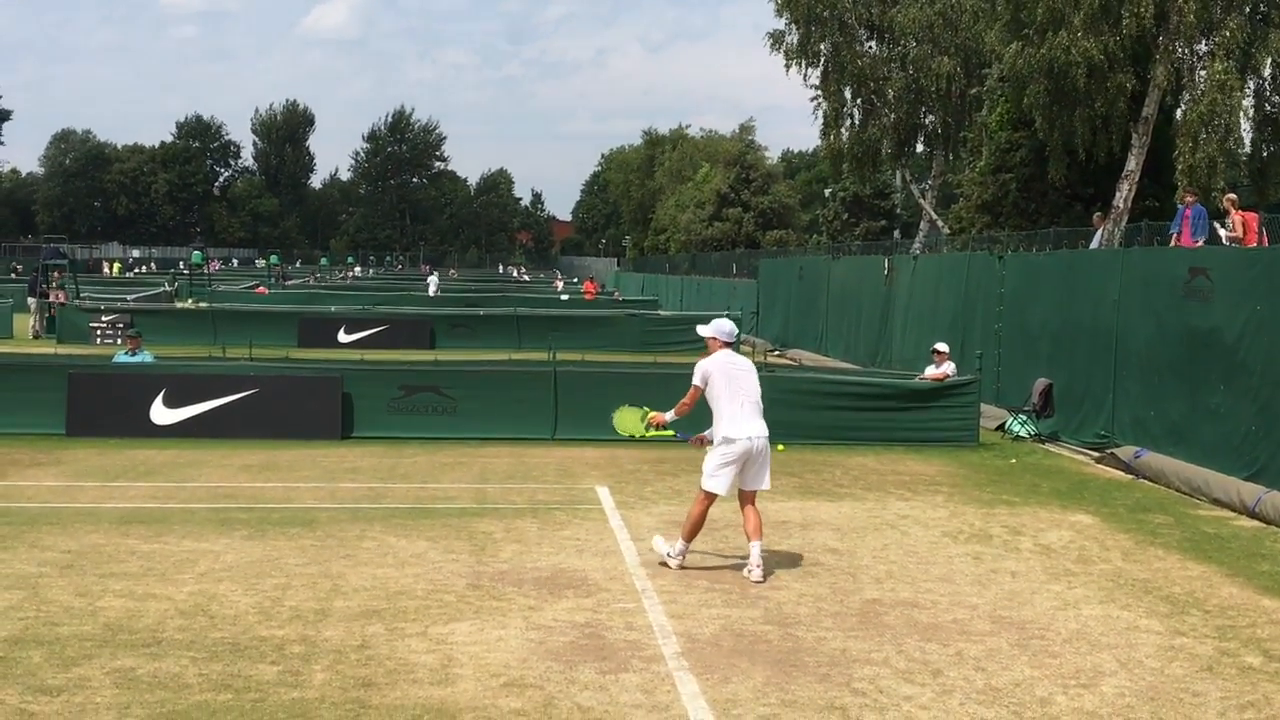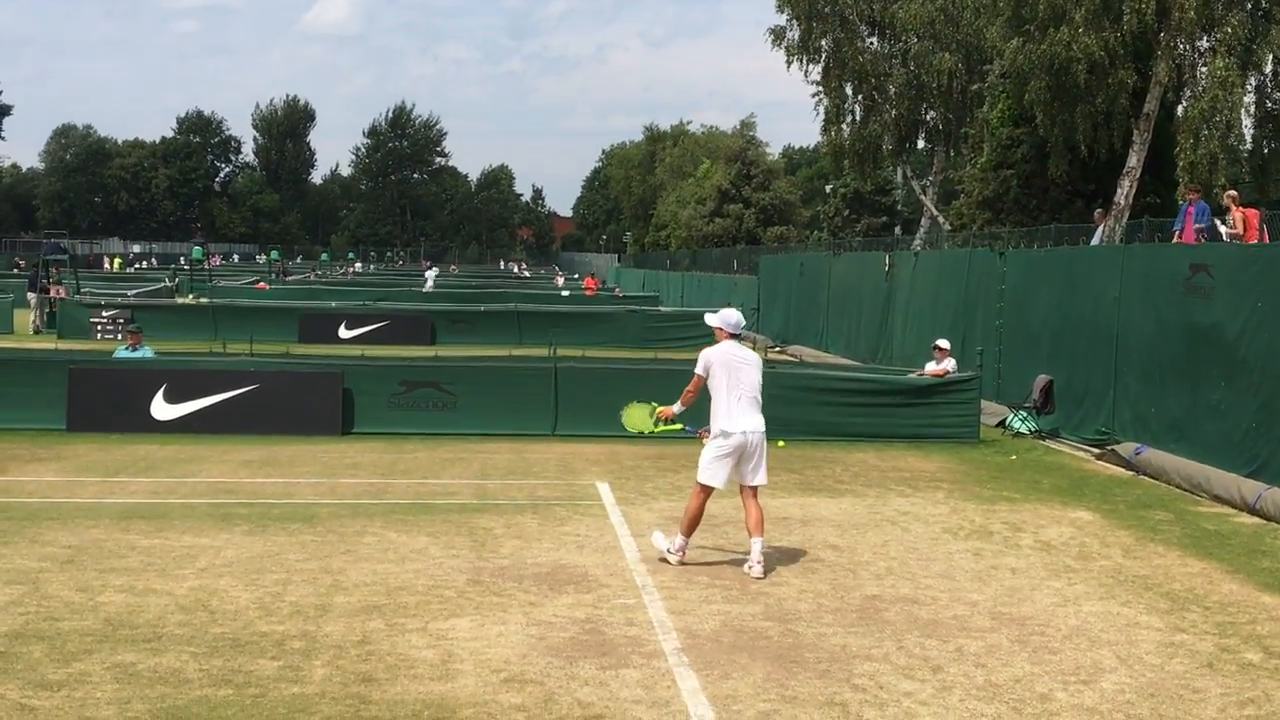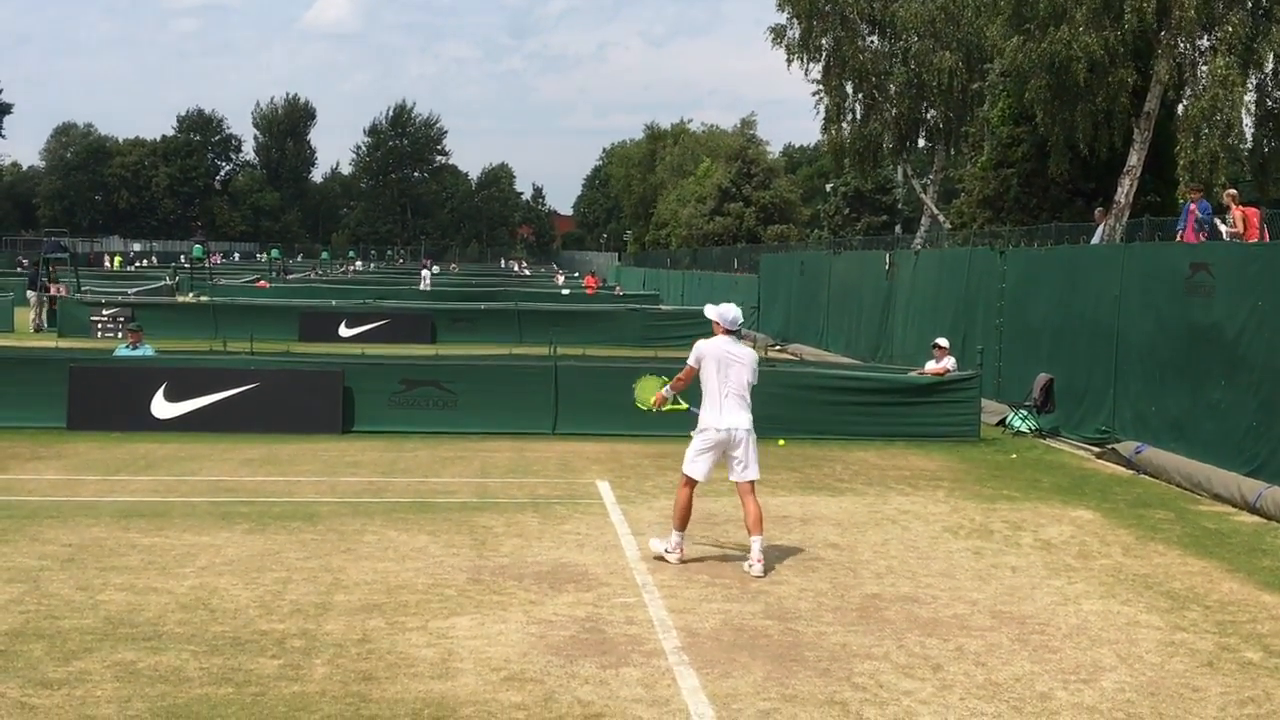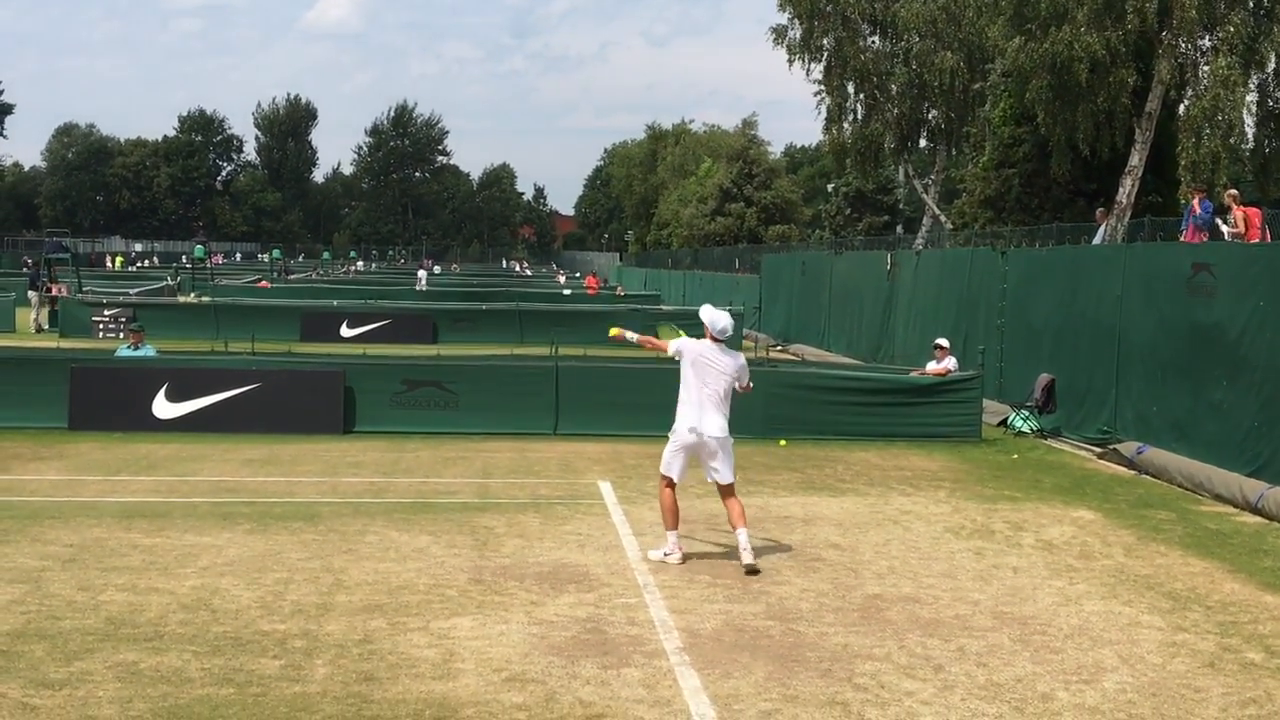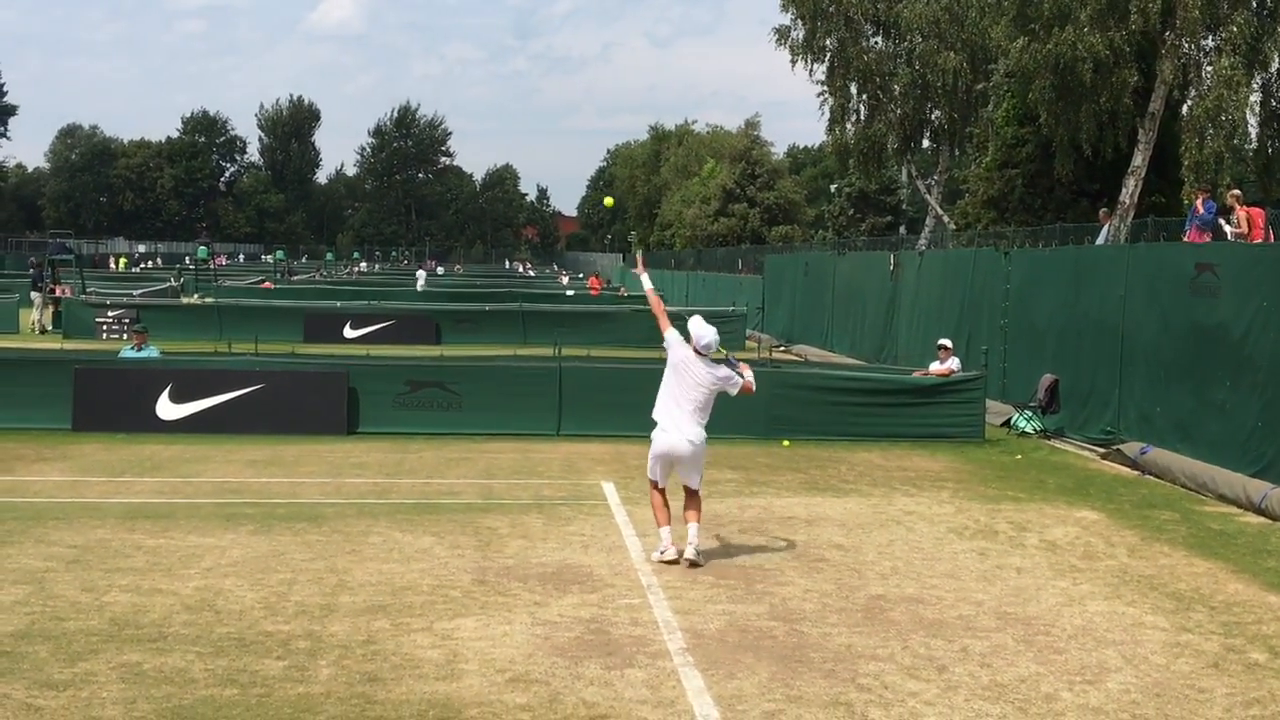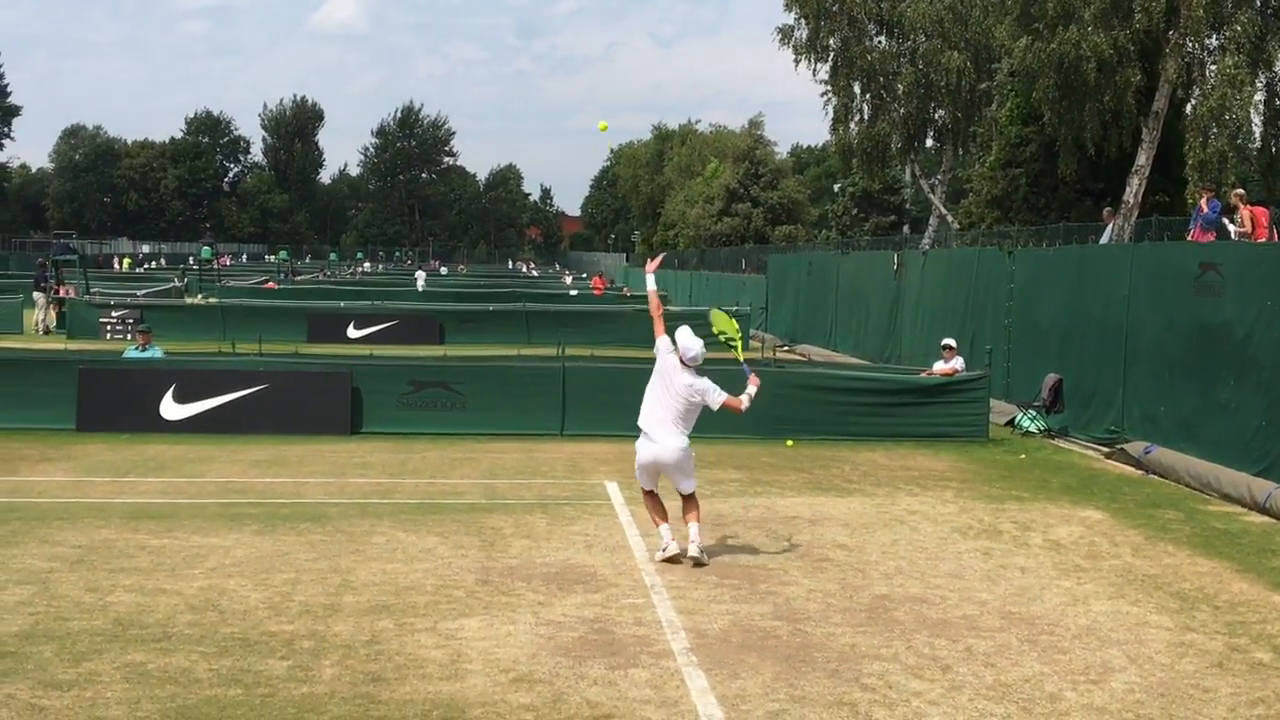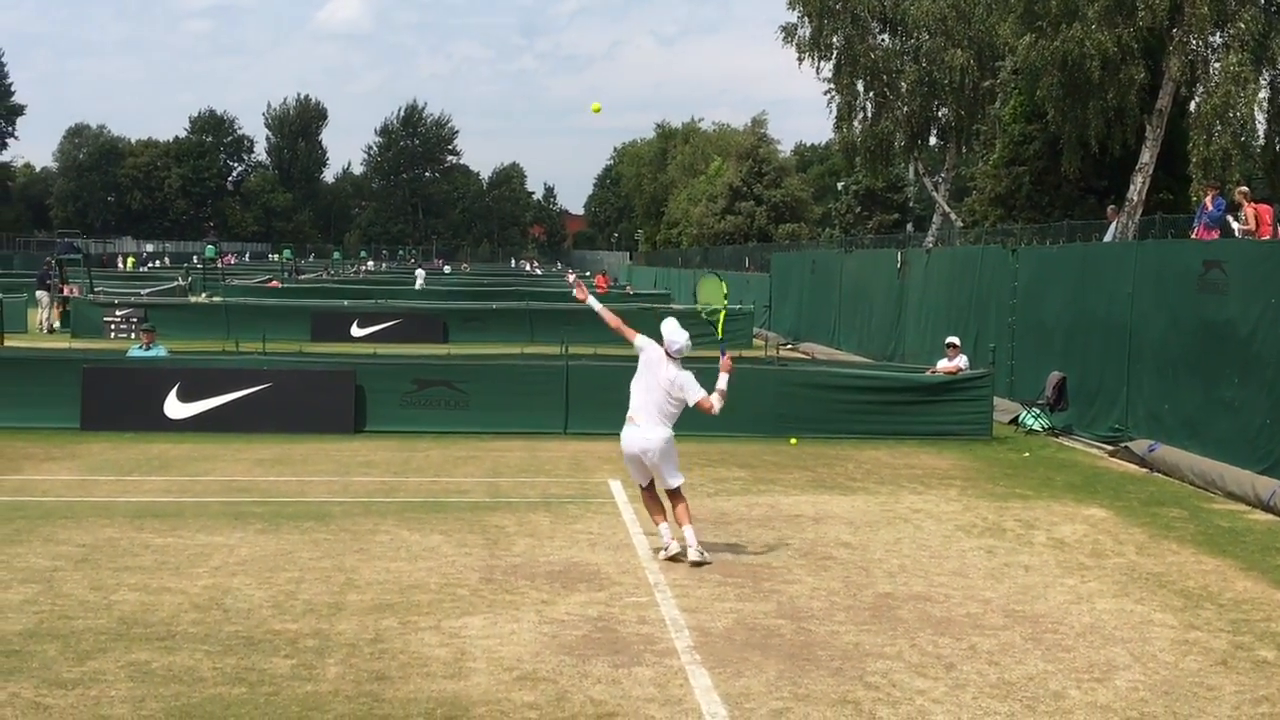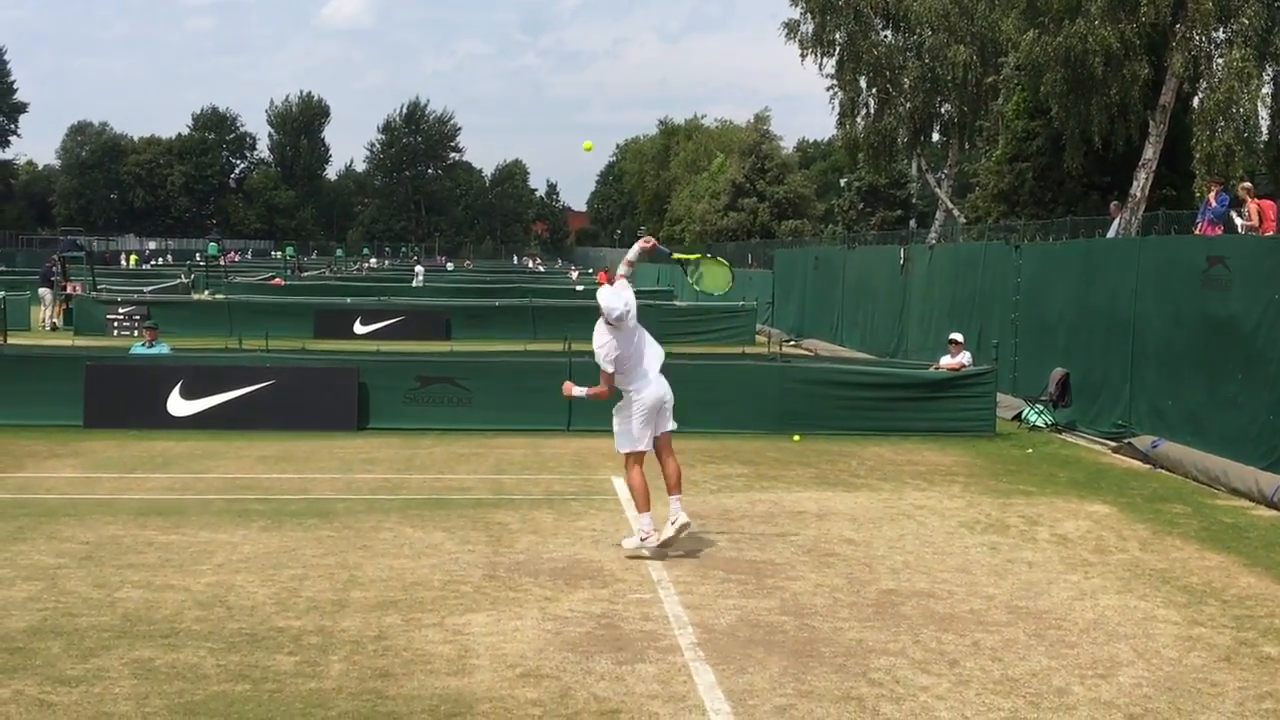
dt=0.2s
person 1, frame 1
left shoulder: (706, 364)
right shoulder: (748, 365)
left elbow: (688, 404)
left wrist: (666, 417)
right wrist: (710, 435)
left hip: (732, 441)
right hip: (759, 437)
left knee: (704, 499)
right knee: (748, 502)
left ankle: (677, 554)
right ankle: (755, 563)
person 1, frame 2
left shoulder: (710, 354)
right shoulder: (755, 358)
left elbow: (692, 392)
left wrist: (673, 409)
left hip: (727, 434)
right hip: (755, 431)
left knee: (701, 492)
right knee: (750, 497)
left ankle: (677, 549)
right ankle: (756, 559)
person 1, frame 3
left shoulder: (705, 347)
right shoulder: (750, 354)
left elbow: (683, 379)
left wrist: (665, 393)
left hip: (712, 429)
right hip: (742, 429)
left knee: (686, 485)
right knee: (748, 493)
left ankle: (675, 547)
right ankle: (757, 557)
person 1, frame 4
left shoulder: (690, 346)
right shoulder: (738, 360)
left elbow: (655, 344)
right elbow: (746, 387)
left wrist: (628, 335)
left hip: (688, 431)
right hip: (717, 436)
left knee: (666, 485)
right knee: (729, 494)
left ankle: (673, 549)
right ankle: (746, 550)
person 1, frame 5
left shoulder: (677, 351)
right shoulder: (719, 374)
left elbow: (658, 311)
right elbow: (750, 387)
left wrist: (644, 276)
right wrist: (747, 372)
left hip: (664, 439)
right hip: (692, 443)
left knee: (656, 488)
right knee: (692, 493)
left ankle: (667, 545)
right ankle: (692, 544)
person 1, frame 6
left shoulder: (666, 359)
right shoulder: (702, 386)
left elbow: (657, 315)
right elbow: (739, 406)
left wrist: (650, 276)
right wrist: (753, 387)
left hip: (647, 447)
right hip: (675, 450)
left knee: (649, 492)
right knee: (689, 497)
left ankle: (668, 543)
right ankle: (695, 543)
person 1, frame 7
left shoulder: (649, 348)
right shoulder: (684, 379)
left elbow: (618, 325)
right elbow: (713, 408)
left wrist: (590, 299)
right wrist: (724, 376)
left hip: (632, 441)
right hip: (660, 443)
left knee: (647, 489)
right knee: (675, 495)
left ankle: (670, 542)
right ankle: (693, 546)
person 1, frame 8
left shoulder: (604, 347)
right shoulder: (625, 308)
left elbow: (604, 392)
right elbow: (622, 273)
left wrist: (575, 391)
left hip: (636, 402)
right hip: (660, 392)
left knee: (633, 464)
right knee: (666, 454)
left ankle: (647, 531)
right ankle: (676, 513)
